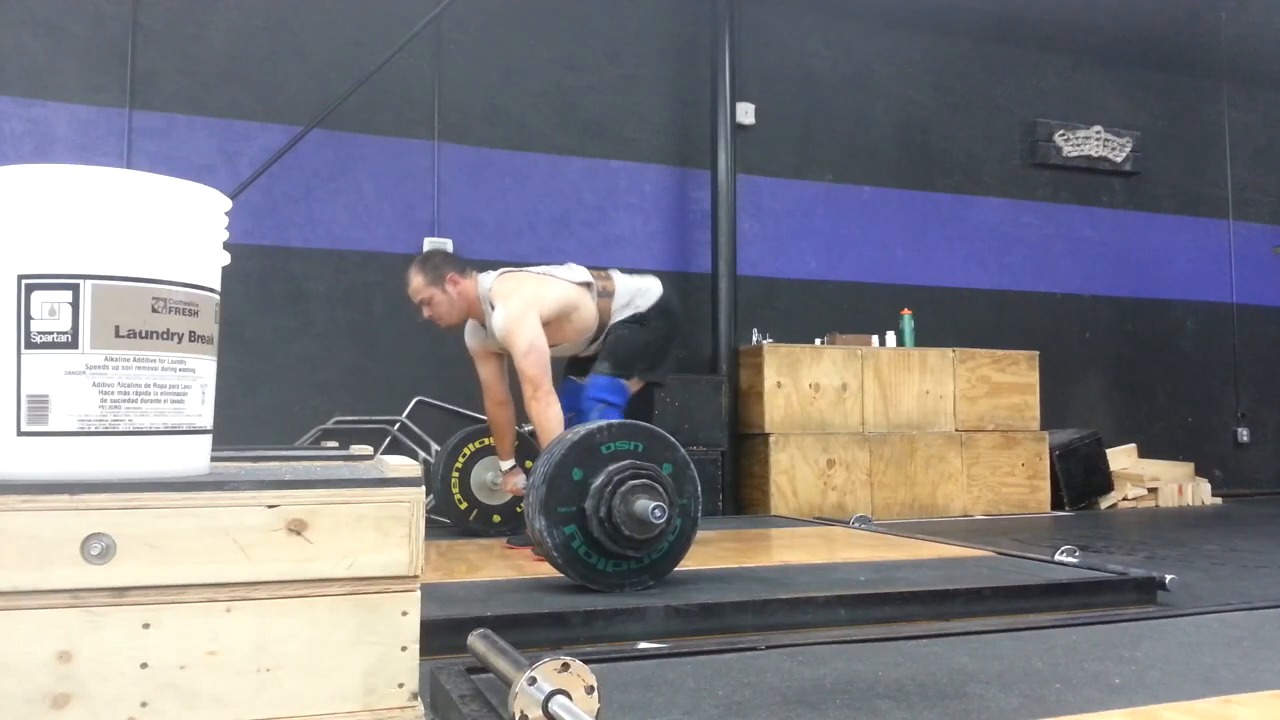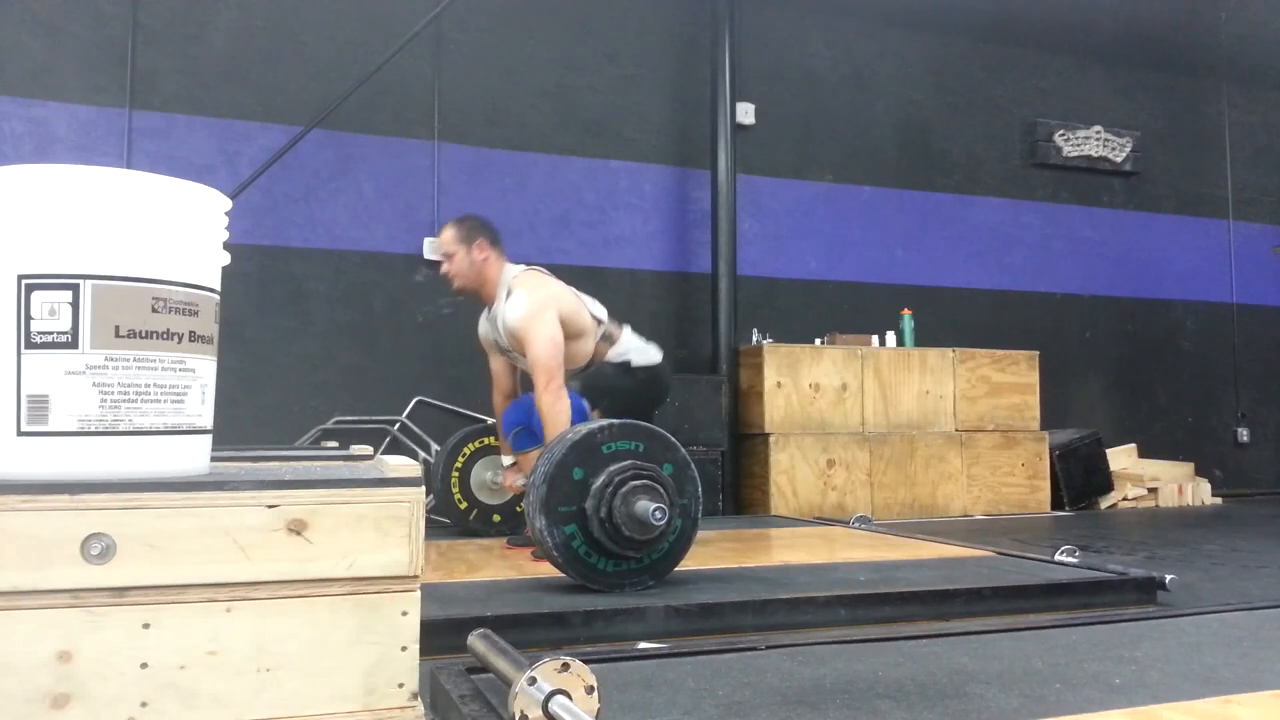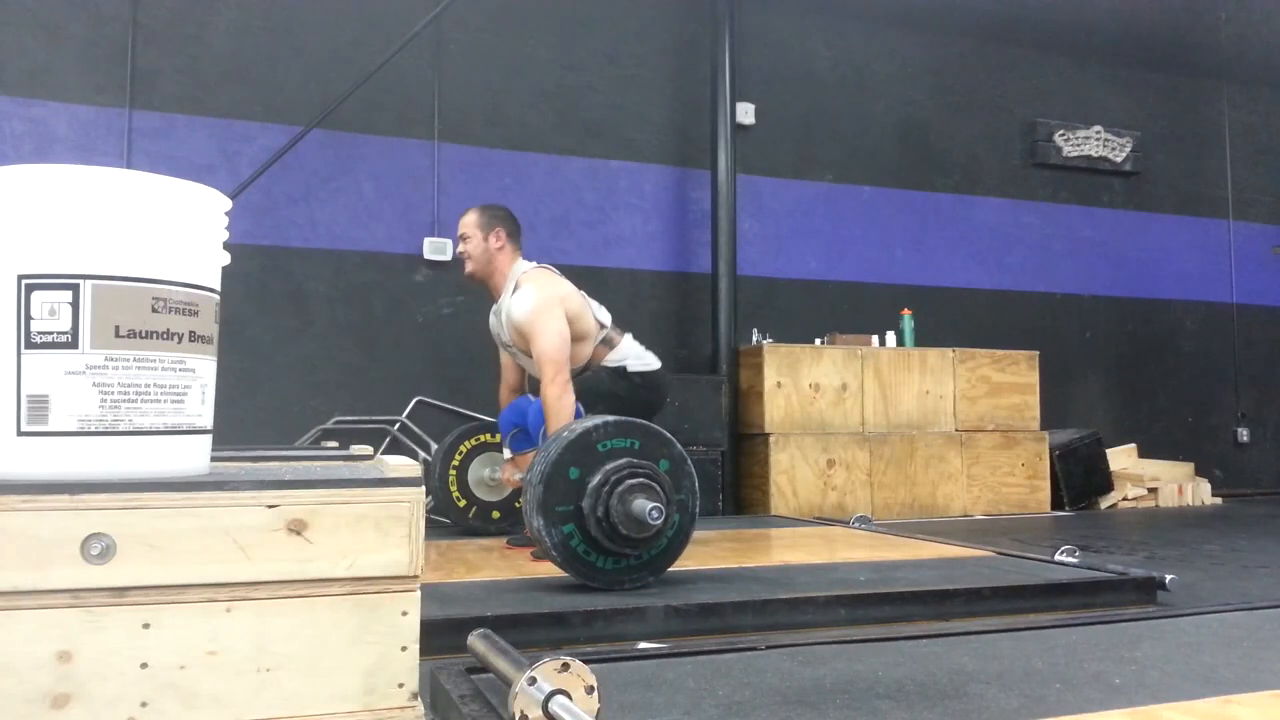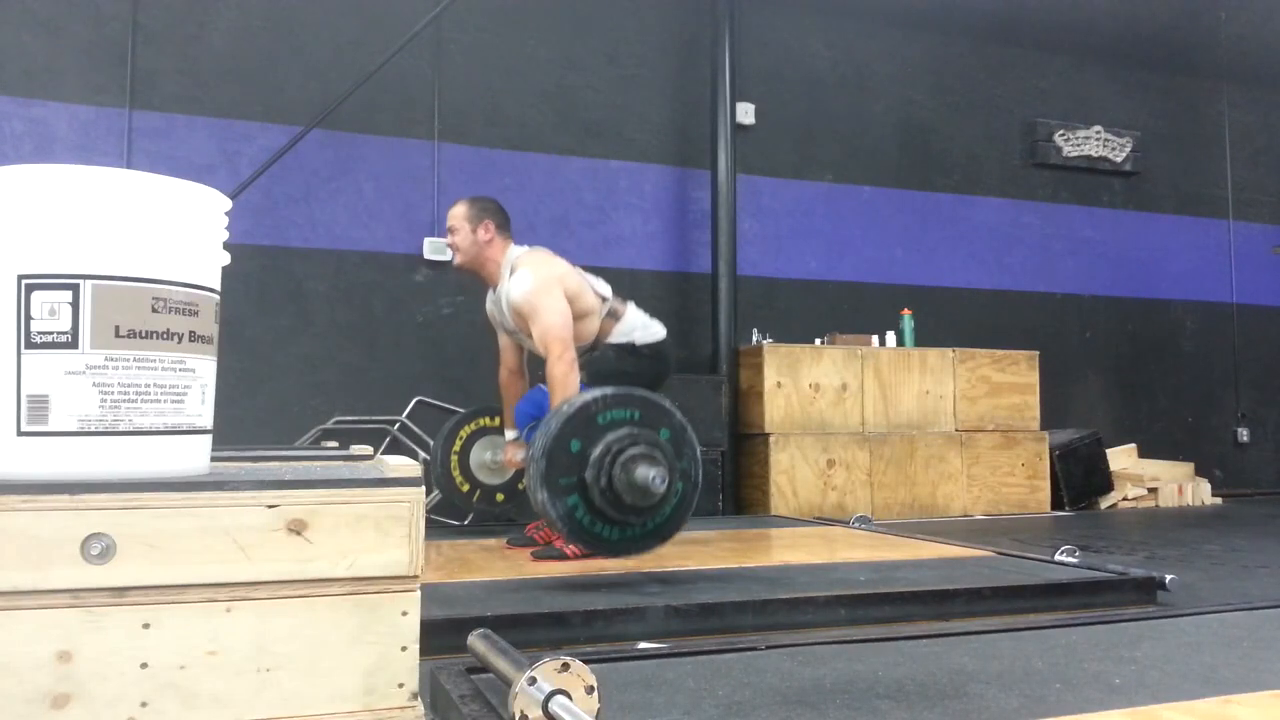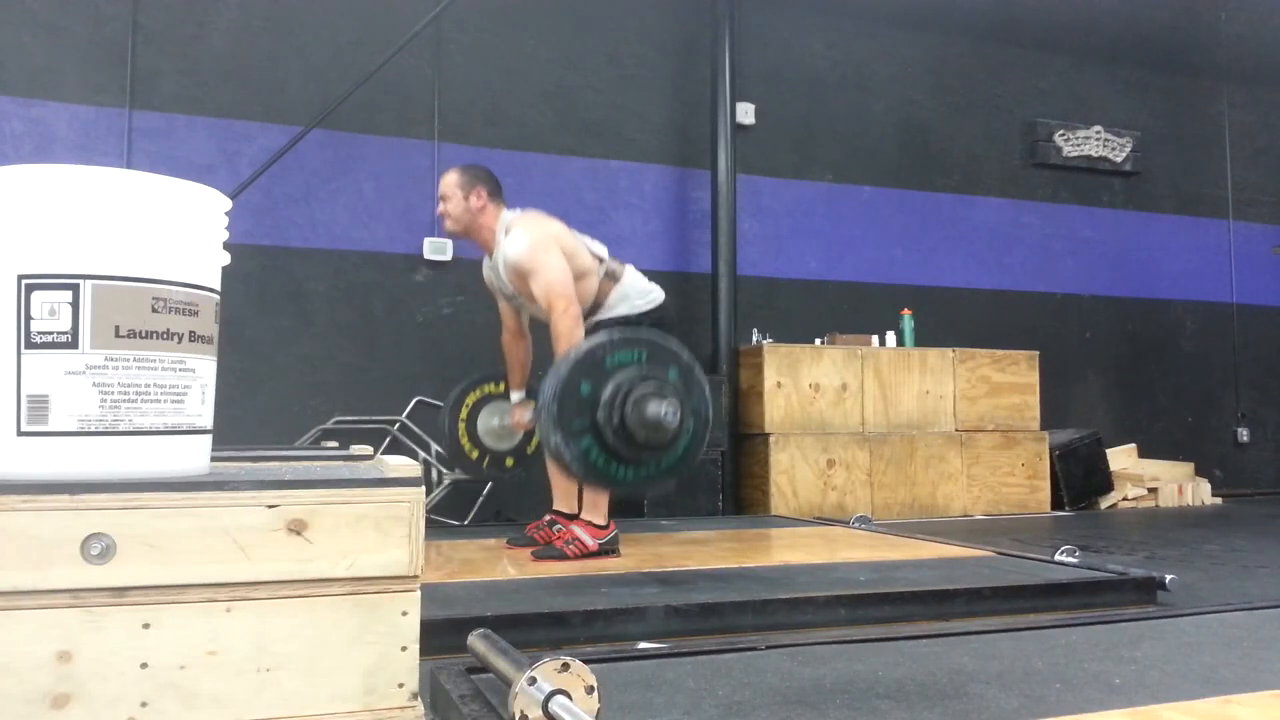
dt=0.2s
person 1, frame 1
left shoulder: (510, 309)
right shoulder: (477, 331)
left elbow: (540, 394)
right elbow: (497, 400)
right wrist: (508, 467)
left hip: (646, 312)
right hip: (609, 324)
left knee: (599, 403)
right knee: (565, 411)
person 1, frame 2
left shoulder: (527, 300)
right shoulder: (490, 318)
left elbow: (551, 388)
right elbow: (503, 393)
right wrist: (512, 465)
left hip: (638, 372)
right hip: (604, 374)
left knee: (546, 418)
right knee: (516, 420)
person 1, frame 3
left shoulder: (533, 296)
right shoulder: (501, 311)
left elbow: (556, 383)
right elbow: (511, 387)
right wrist: (511, 457)
left hip: (635, 377)
right hip: (601, 375)
left knee: (549, 417)
right knee: (514, 419)
person 1, frame 4
left shoulder: (530, 280)
right shoulder: (497, 298)
left elbow: (562, 361)
right elbow: (511, 371)
right wrist: (513, 438)
left hip: (639, 346)
right hip: (603, 351)
right knee: (533, 413)
person 1, frame 5
left shoulder: (525, 239)
right shoulder: (494, 262)
left elbow: (565, 313)
right elbow: (514, 335)
right wrist: (519, 399)
left hip: (635, 314)
right hip: (602, 320)
left ankle: (597, 530)
right ankle: (563, 519)
